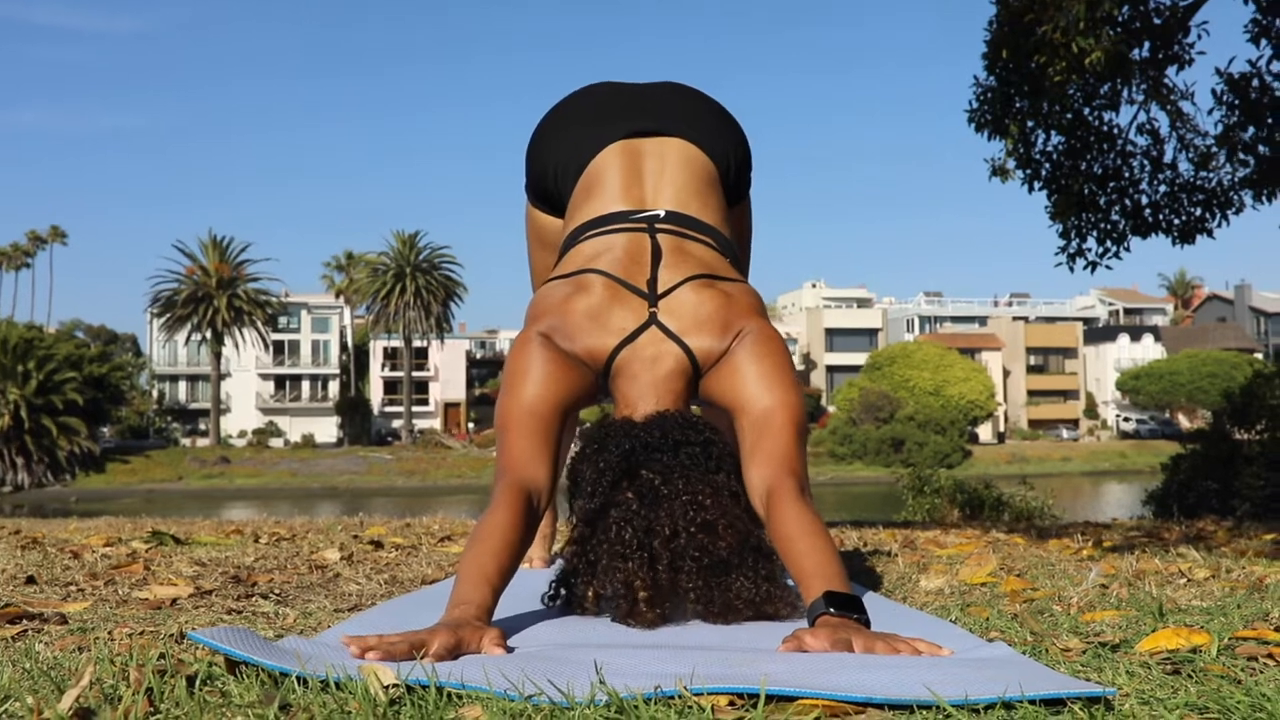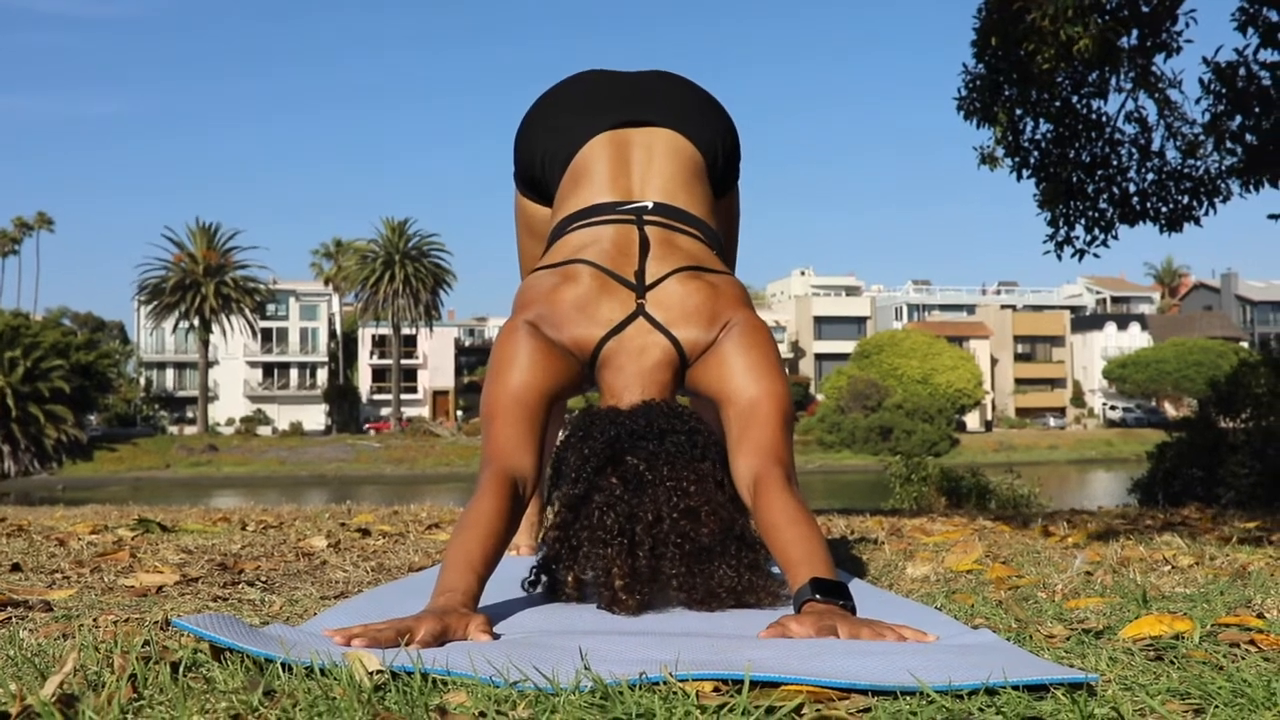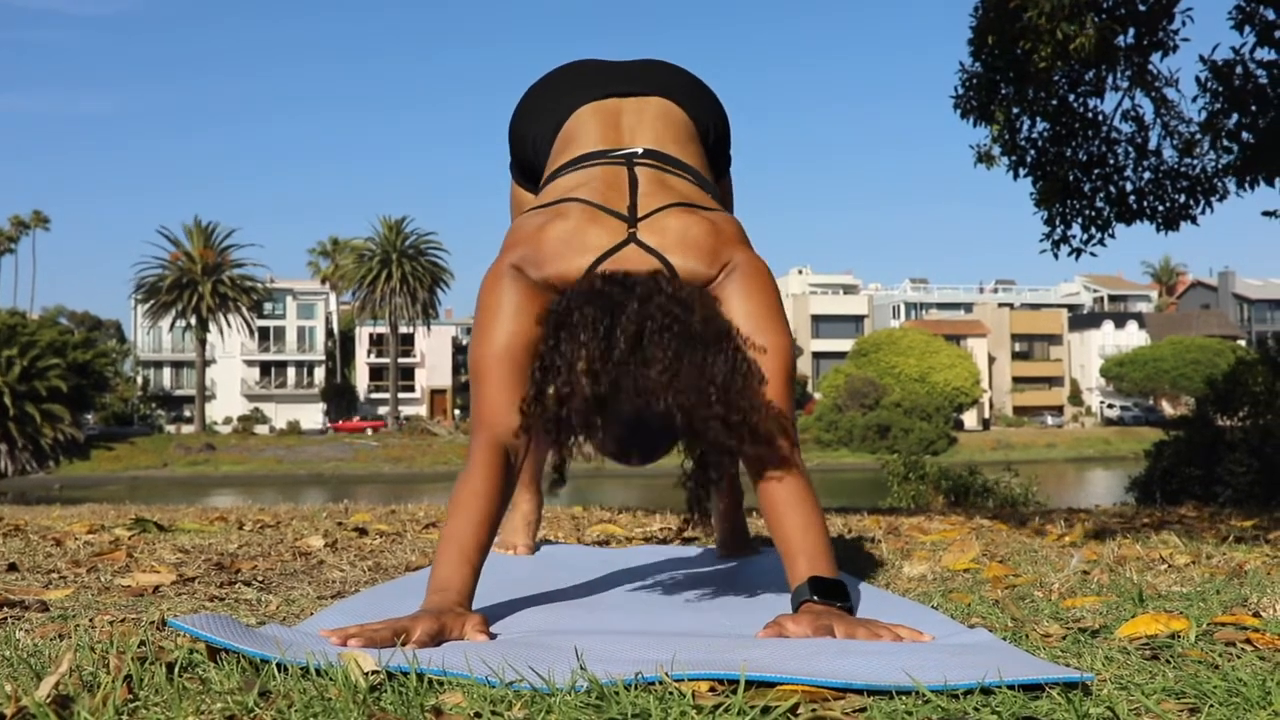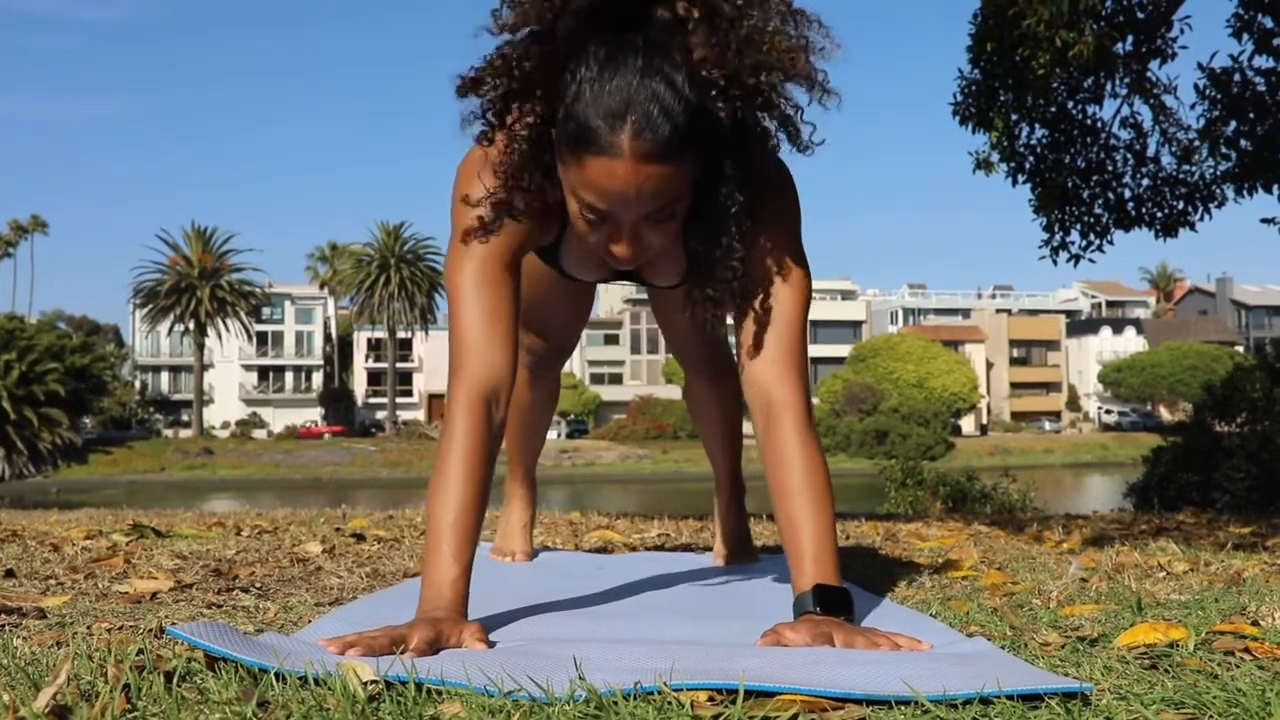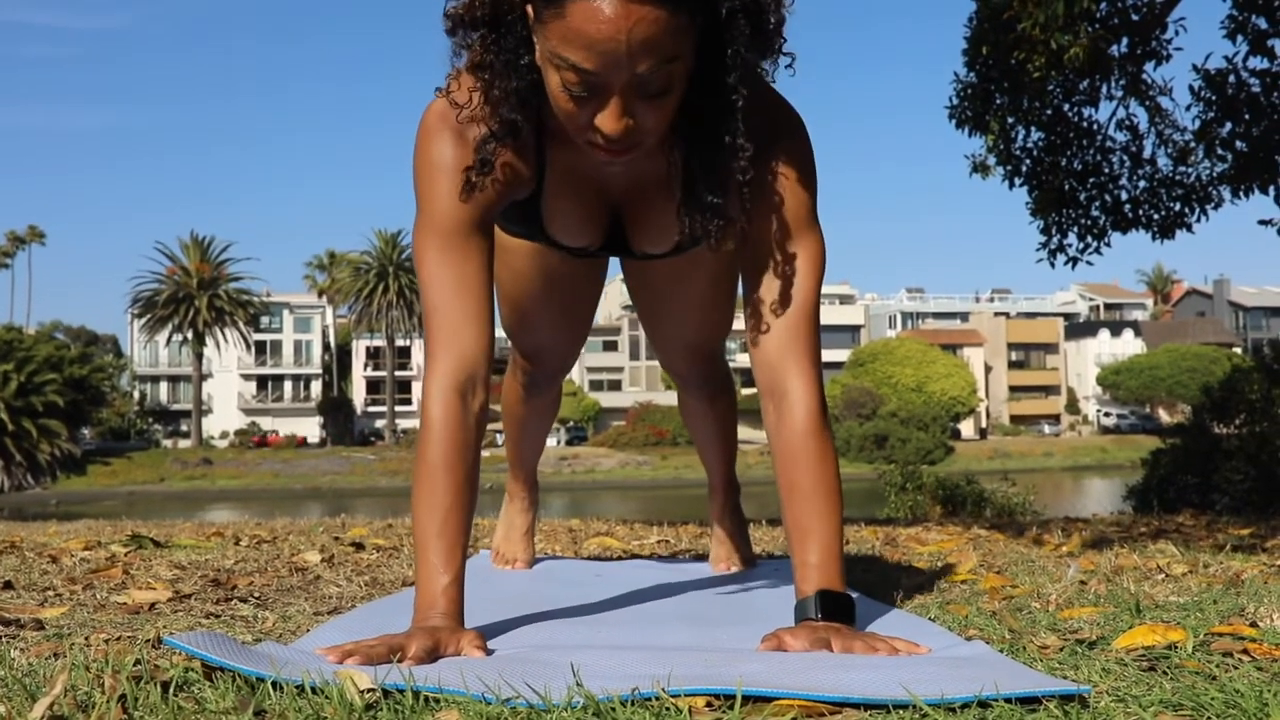
dt=0.7s
person 1, frame 1
left shoulder: (742, 346)
right shoulder: (553, 347)
left elbow: (783, 489)
right elbow: (516, 490)
left wrist: (836, 614)
left ankle: (728, 539)
right ankle: (542, 536)
person 1, frame 2
left shoulder: (728, 339)
right shoulder: (541, 337)
left elbow: (769, 481)
right elbow: (503, 478)
left wrist: (823, 599)
left ankle: (722, 515)
right ankle: (535, 514)
person 1, frame 3
left shoulder: (729, 273)
right shoulder: (527, 272)
left elbow: (770, 438)
right elbow: (491, 444)
left wrist: (822, 598)
right wrist: (443, 604)
left knee: (719, 365)
right knee: (529, 356)
left ankle: (725, 500)
right ankle: (527, 498)
person 1, frame 4
left shoulder: (755, 186)
right shoulder: (503, 172)
left elbow: (780, 398)
right elbow: (476, 393)
left wrist: (822, 603)
right wrist: (441, 607)
right hip: (550, 220)
left knee: (707, 354)
right knee: (538, 351)
left ankle: (729, 500)
right ankle: (520, 494)
person 1, frame 5
left shoulder: (758, 133)
right shoulder: (468, 122)
left elbow: (789, 379)
right elbow: (456, 379)
left wrist: (824, 606)
right wrist: (436, 614)
left hip: (686, 221)
right hip: (543, 217)
right knee: (541, 360)
left ankle: (724, 503)
right ankle: (520, 496)
